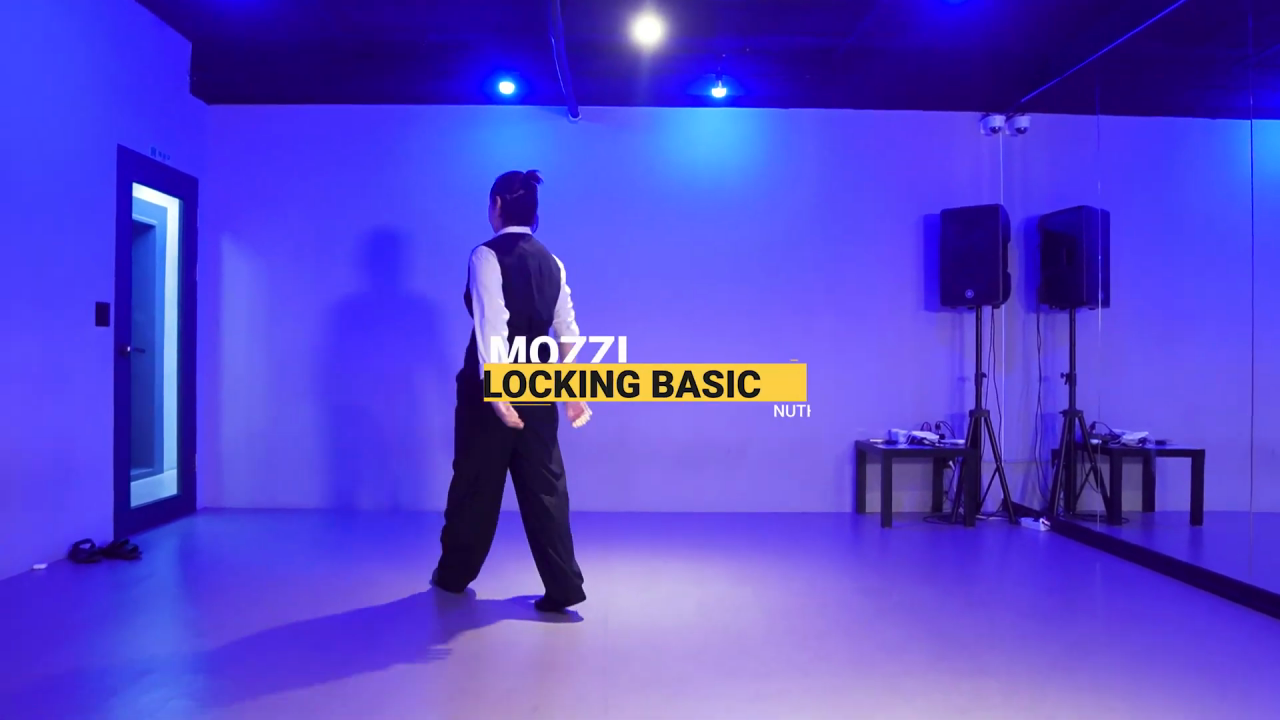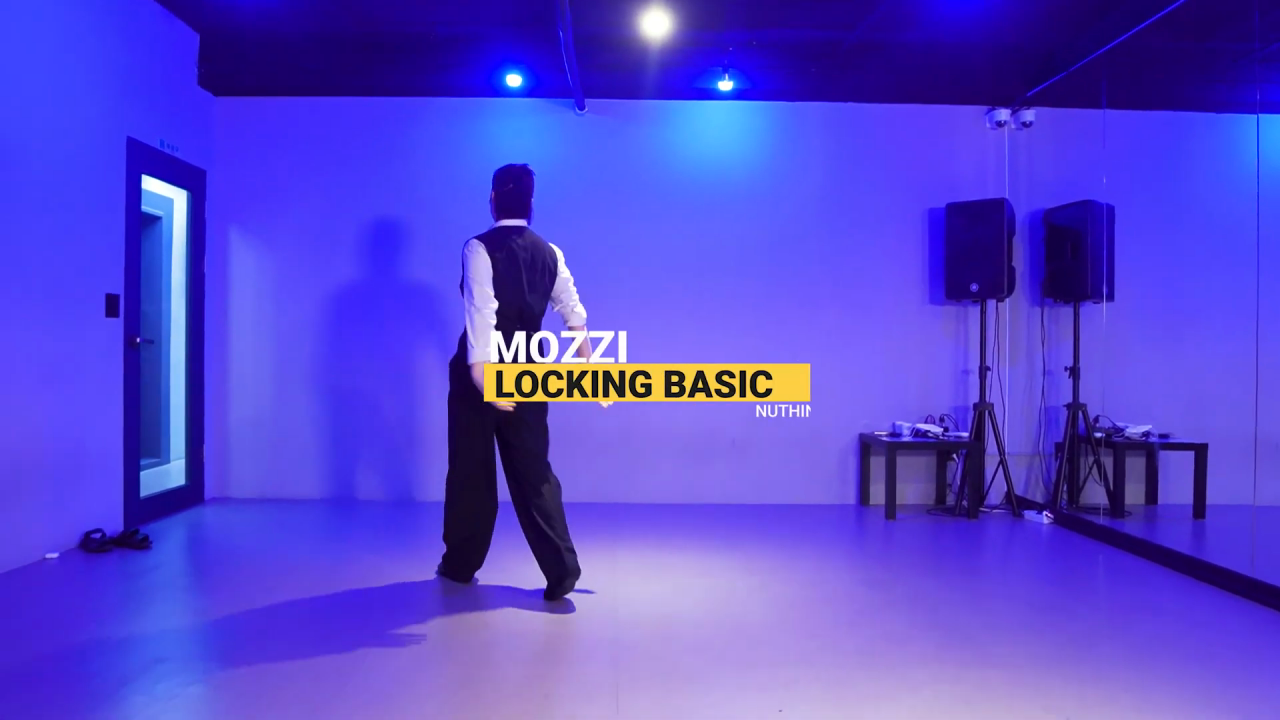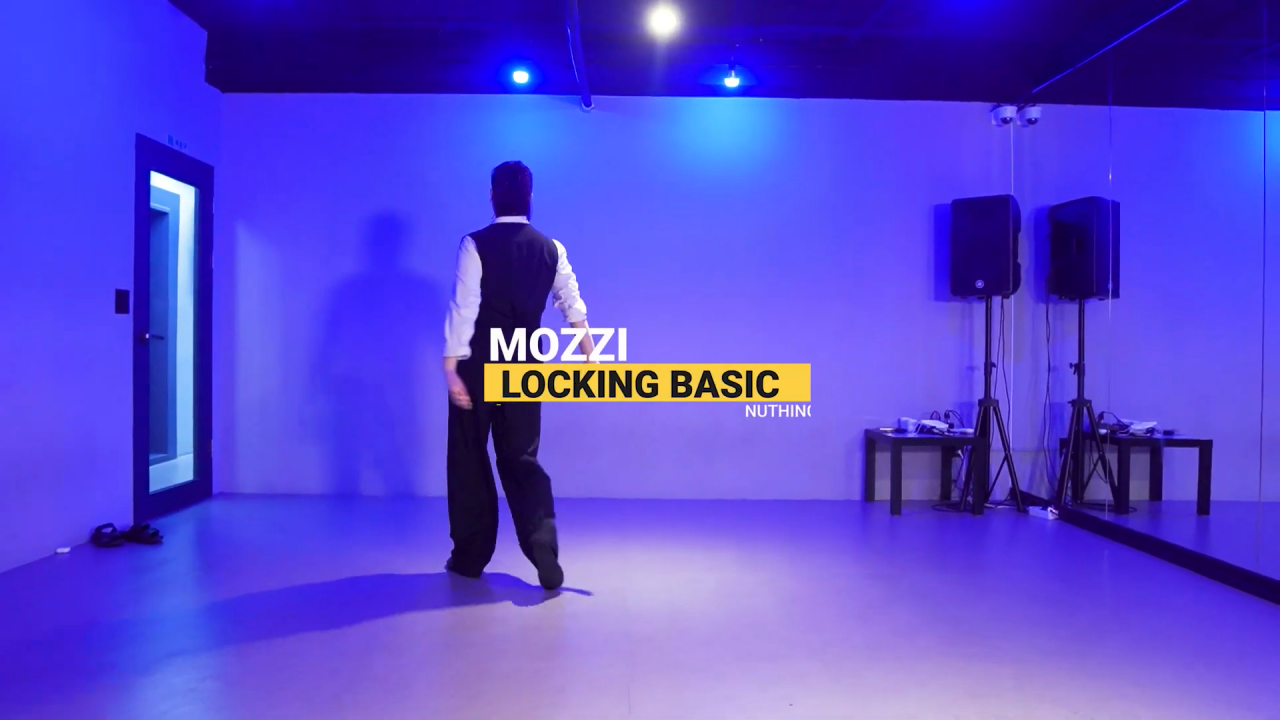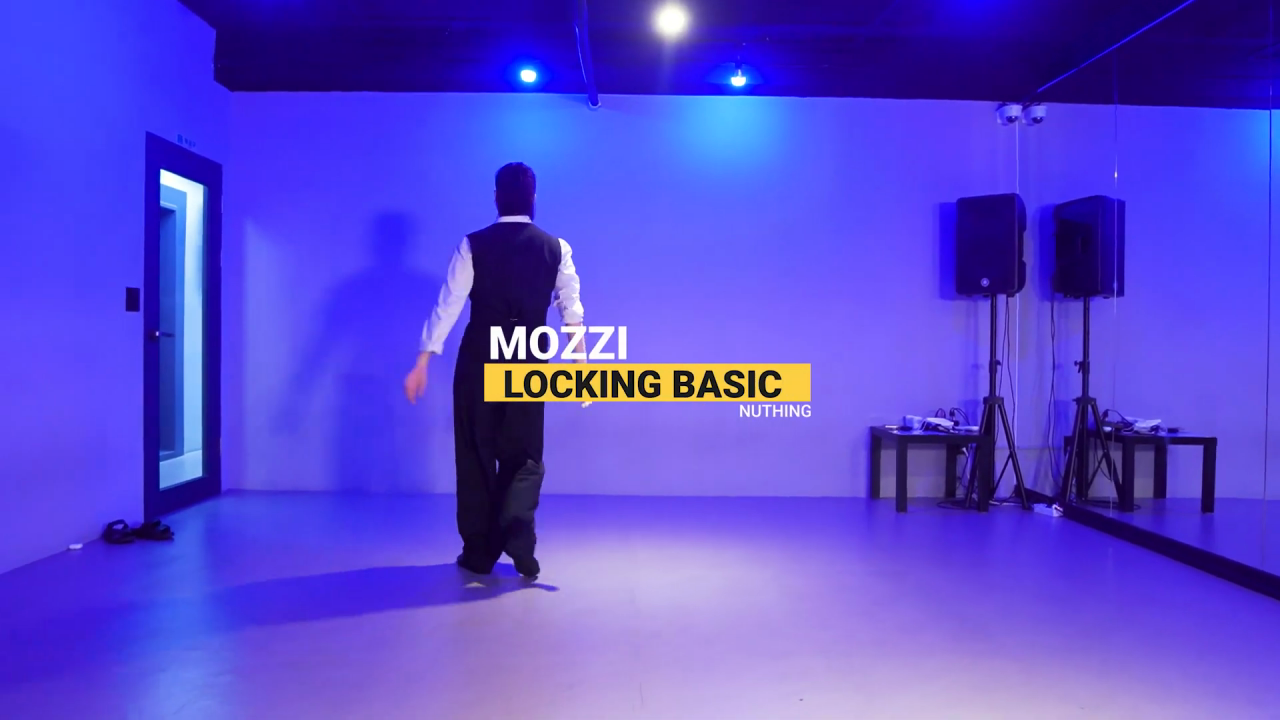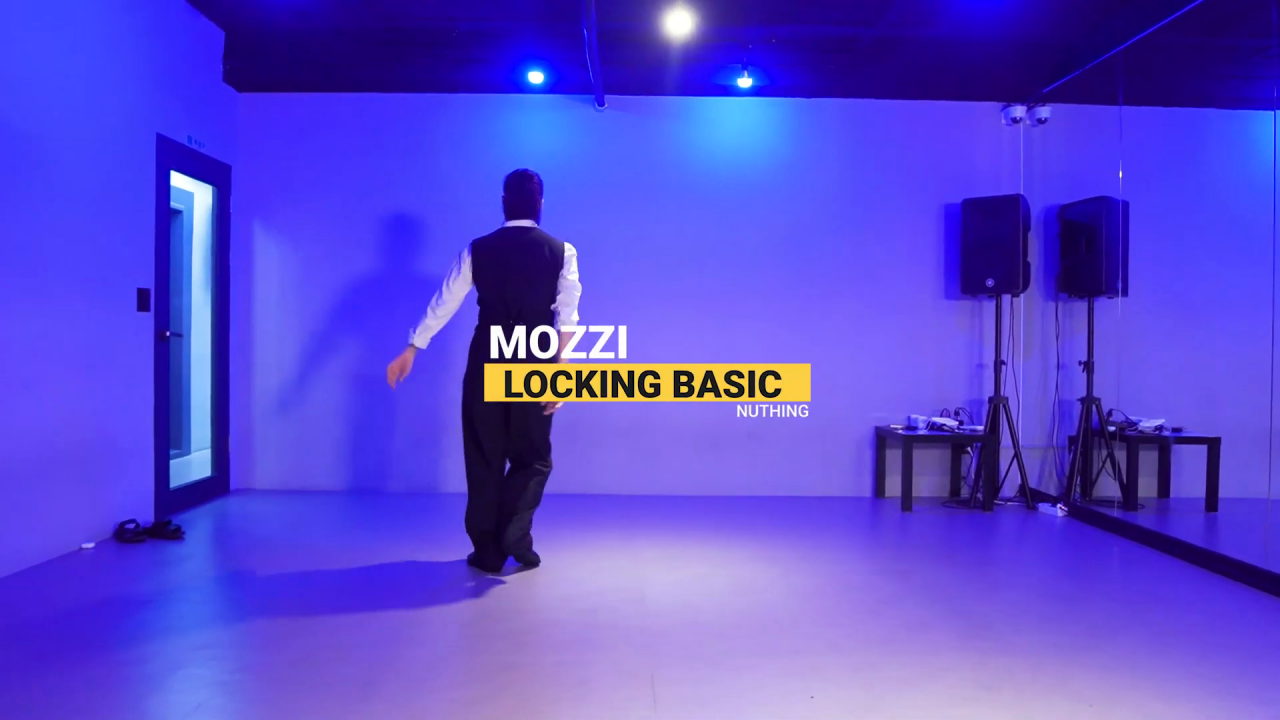
dt=0.1s
person 1, frame 1
left shoulder: (487, 255)
right shoulder: (550, 260)
left elbow: (489, 324)
right elbow: (566, 326)
left hip: (490, 381)
left knee: (475, 480)
right knee: (542, 484)
left ankle: (455, 572)
right ankle: (562, 584)
person 1, frame 2
left shoulder: (479, 248)
right shoulder: (549, 252)
left elbow: (480, 314)
right elbow: (572, 310)
left wrist: (479, 374)
right wrist: (589, 365)
left hip: (482, 369)
left knee: (470, 466)
right knee: (532, 471)
left ankle: (461, 562)
right ankle: (560, 567)
person 1, frame 3
left shoulder: (475, 244)
right shoulder: (550, 248)
left elbow: (464, 309)
right elbow: (573, 306)
left wrist: (452, 368)
right wrist: (591, 361)
left hip: (478, 362)
left knee: (470, 461)
right knee: (523, 462)
left ankle: (470, 556)
right ankle: (545, 556)
person 1, frame 4
left shoulder: (474, 245)
right shoulder: (555, 248)
left elbow: (450, 303)
right elbow: (571, 312)
left wrist: (422, 361)
left hip: (480, 359)
right hip: (529, 361)
left knee: (476, 457)
right knee: (524, 457)
left ankle: (480, 551)
right ankle: (516, 541)
person 1, frame 5
left shoulder: (479, 249)
right shoulder: (560, 251)
left elbow: (445, 302)
right elbow: (566, 316)
left wrist: (411, 349)
left hip: (487, 361)
right hip: (536, 363)
left knee: (484, 457)
right knee: (532, 457)
left ankle: (489, 549)
right ankle: (515, 537)
